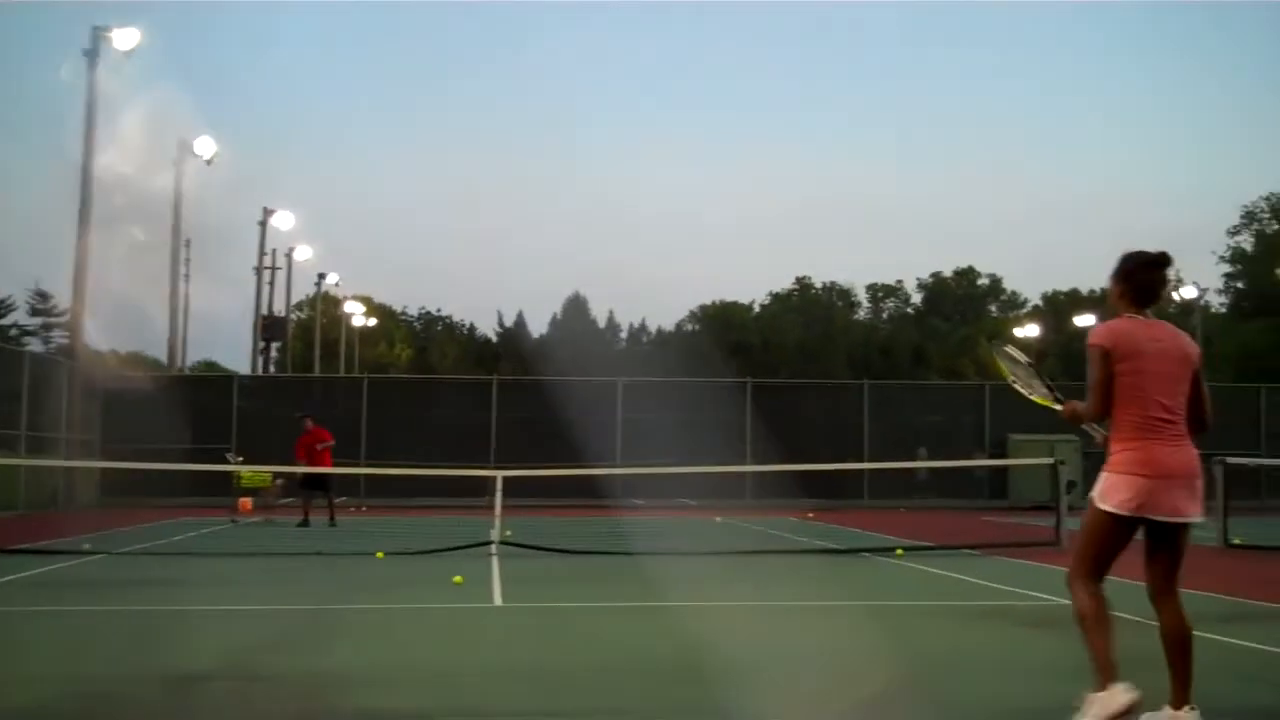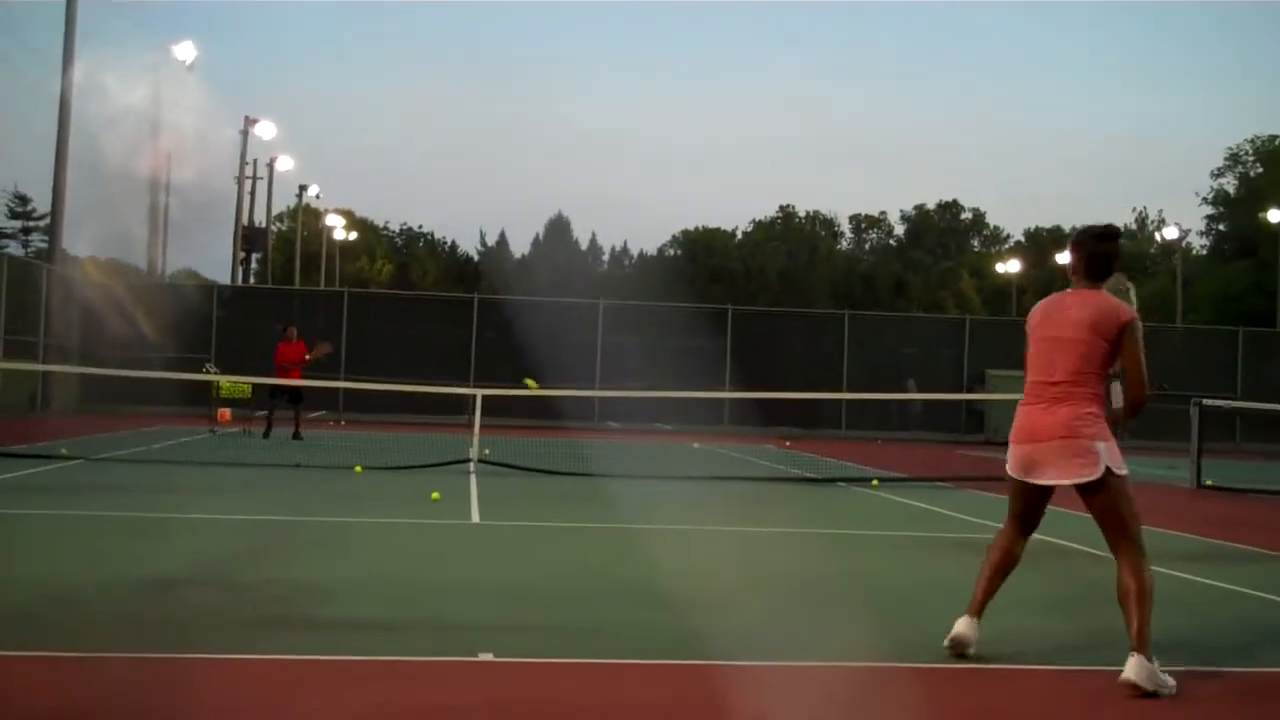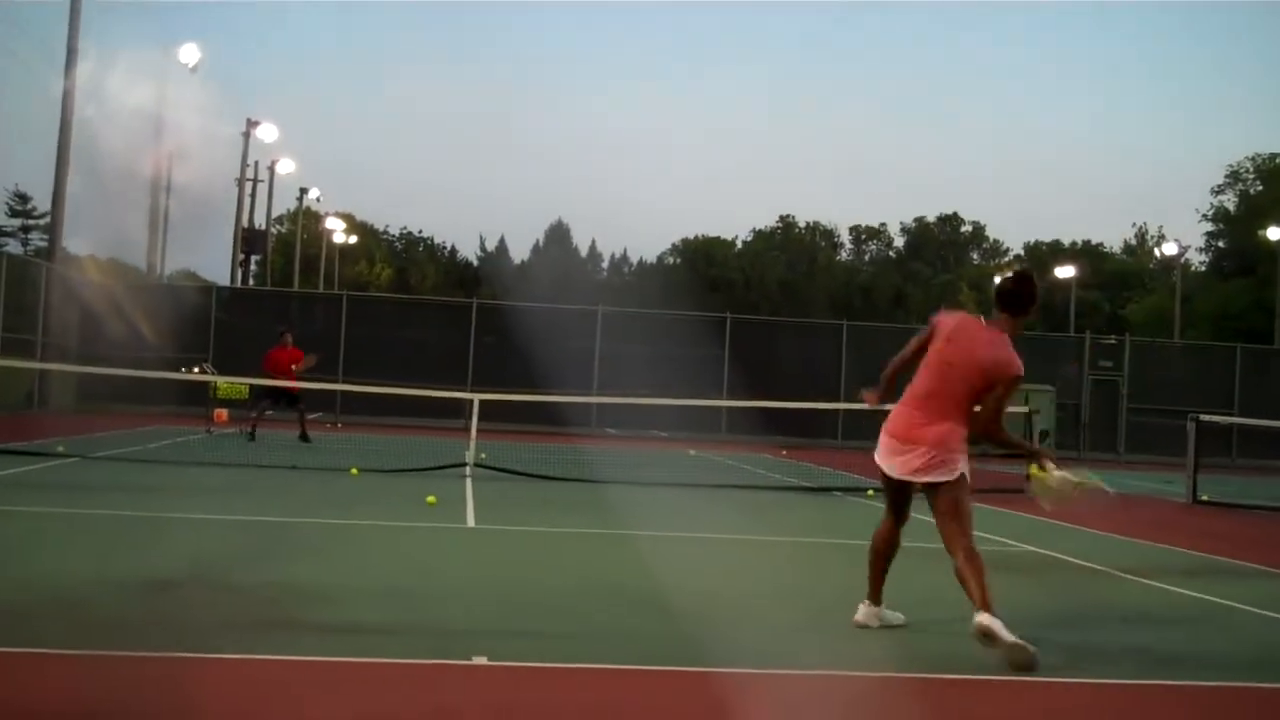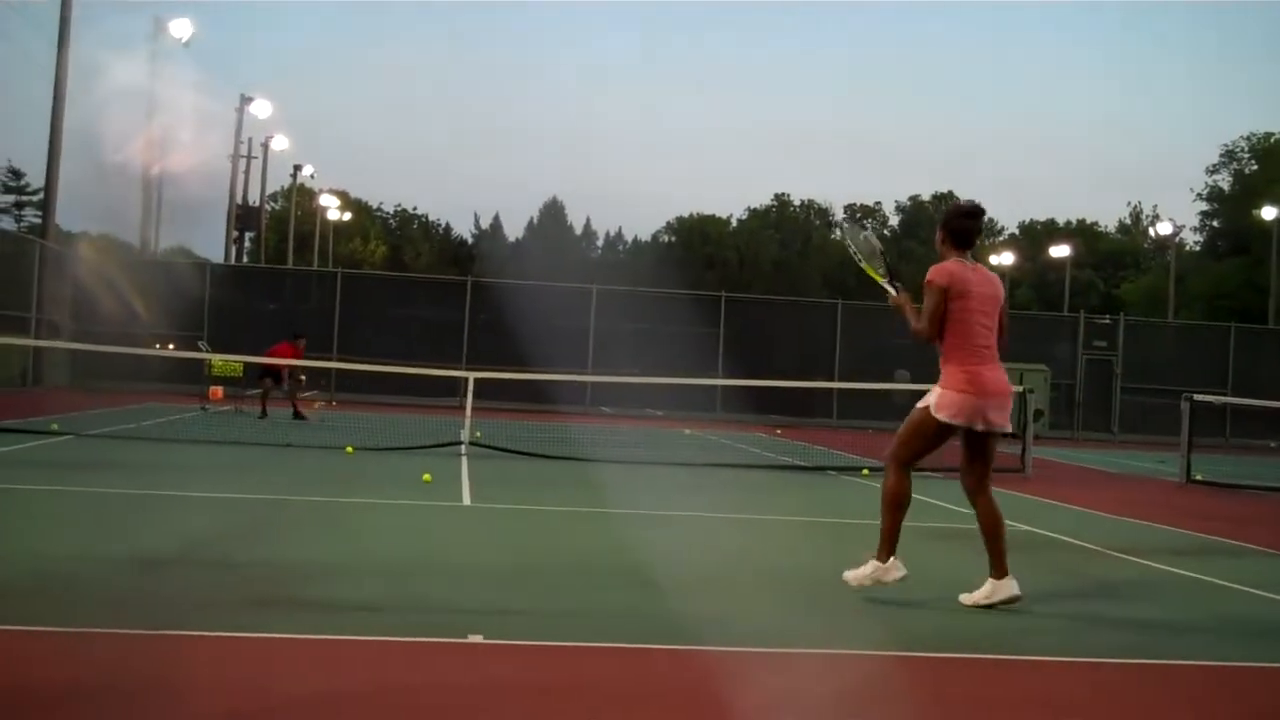
dt=0.7s
person 1, frame 1
left shoulder: (1106, 335)
right shoulder: (1184, 342)
left elbow: (1099, 410)
right elbow: (1203, 419)
left wrist: (1075, 409)
left hip: (1132, 473)
right hip: (1182, 472)
left knee: (1083, 578)
right knee: (1163, 593)
person 1, frame 2
left shoulder: (1039, 310)
right shoulder: (1121, 314)
right elbow: (1138, 391)
right wrist: (1122, 414)
left hip: (1029, 435)
right hip: (1083, 438)
left knee: (1015, 531)
right knee: (1130, 551)
left ankle: (969, 620)
right ankle: (1140, 657)
person 1, frame 3
left shoulder: (949, 320)
right shoulder: (1009, 364)
left elbow: (898, 363)
right elbow: (991, 431)
left wrist: (878, 392)
right wrist: (1028, 450)
left hip: (899, 433)
right hip: (941, 447)
left knee: (894, 517)
right knee: (960, 540)
left ankle: (872, 605)
right ankle: (986, 617)
person 1, frame 4
left shoulder: (941, 274)
right shoulder: (994, 281)
left elbow: (927, 332)
left wrist: (907, 308)
left hip: (961, 388)
right hip: (997, 389)
left knee: (897, 462)
right knee: (978, 486)
left ankle: (885, 560)
right ankle: (1001, 580)
